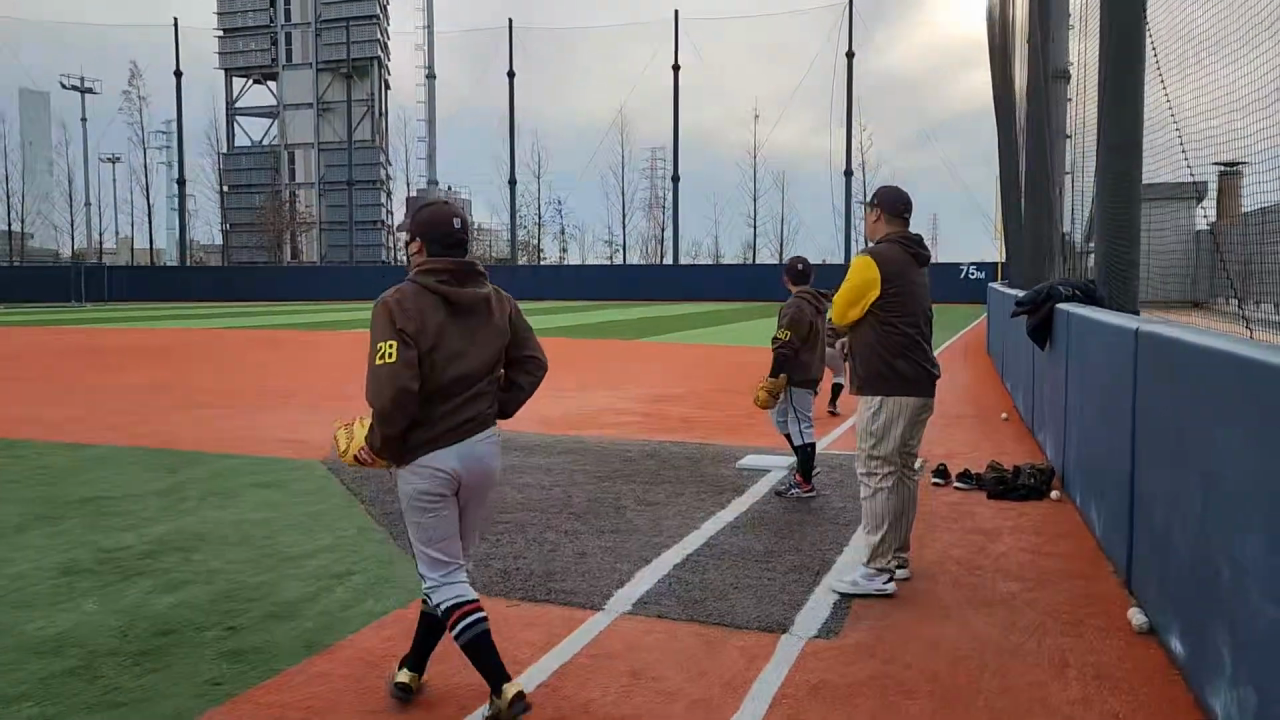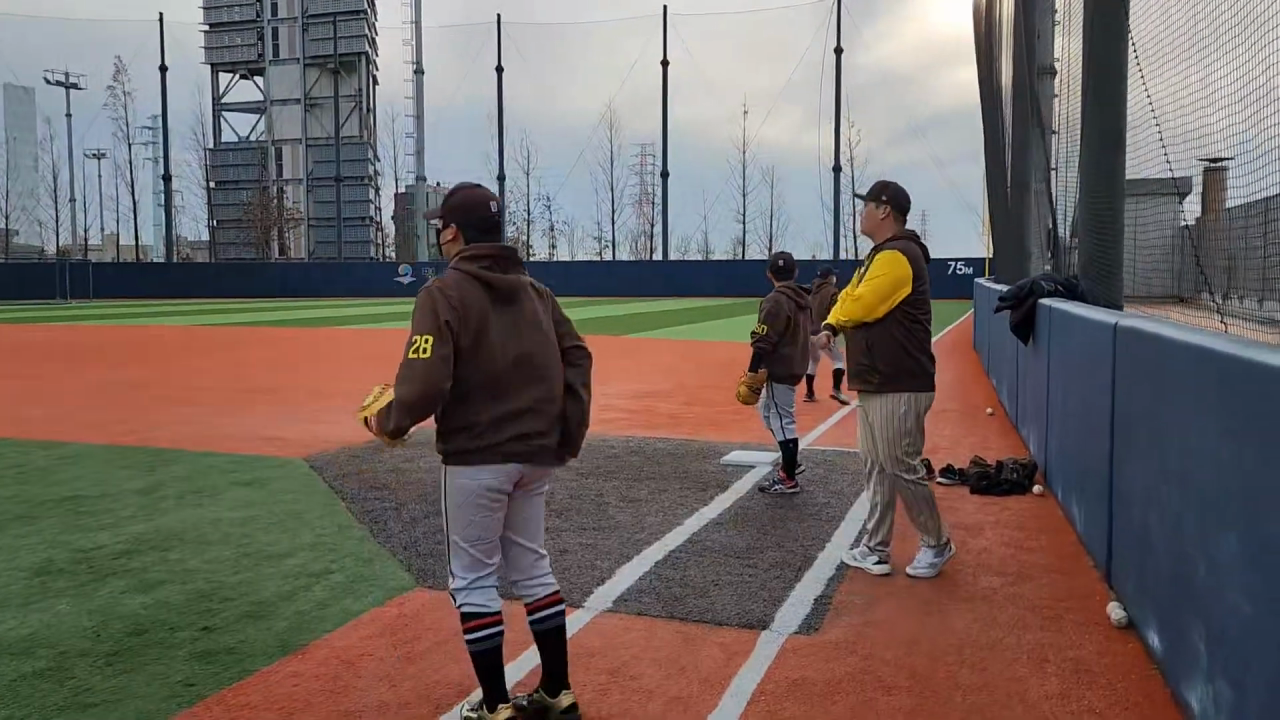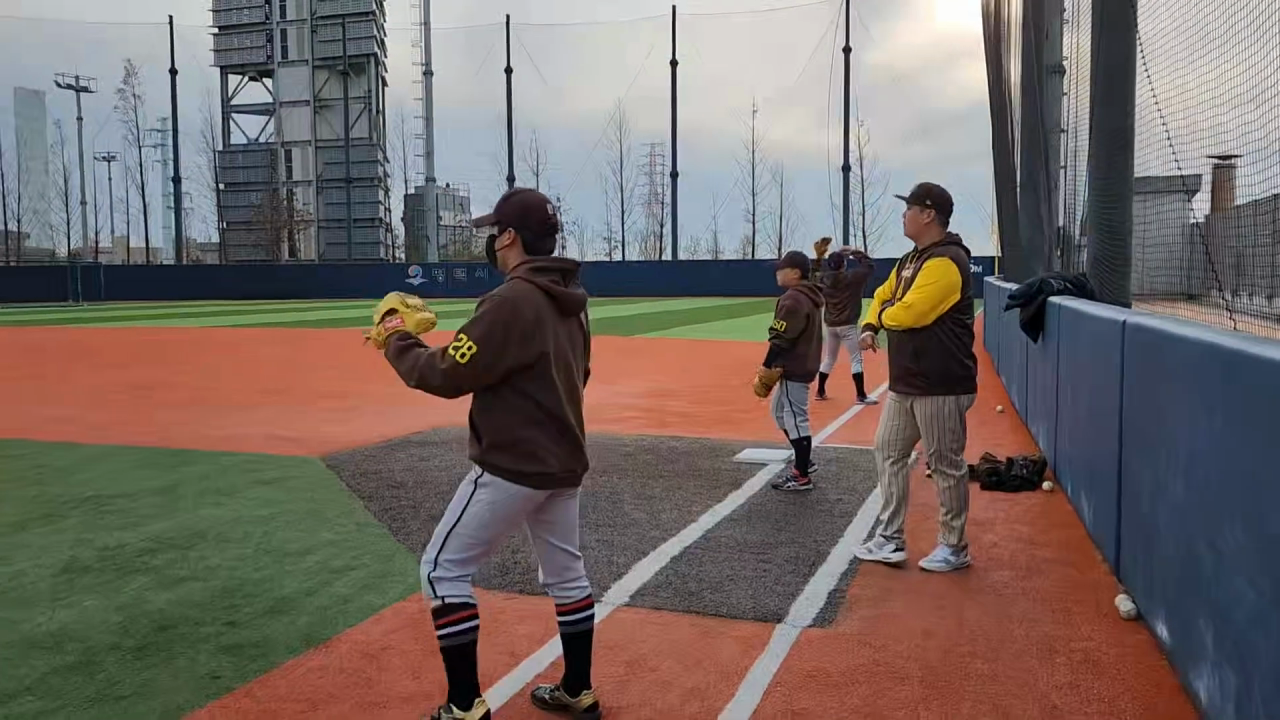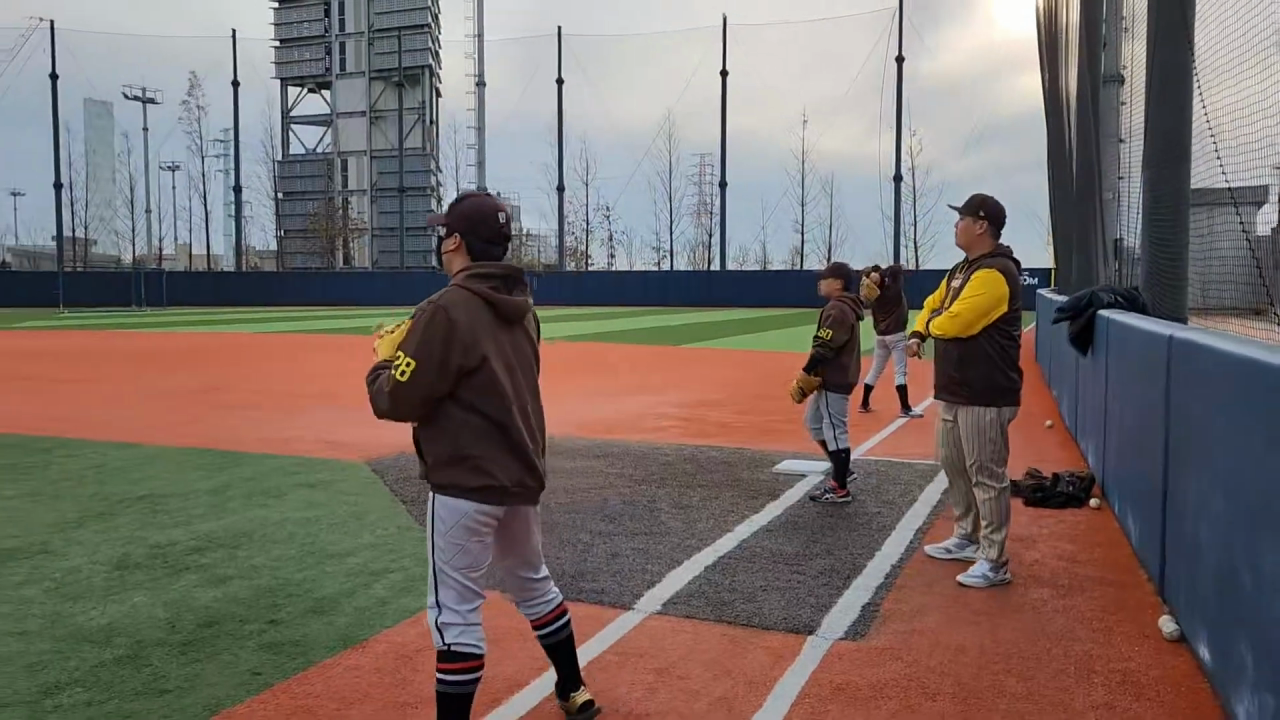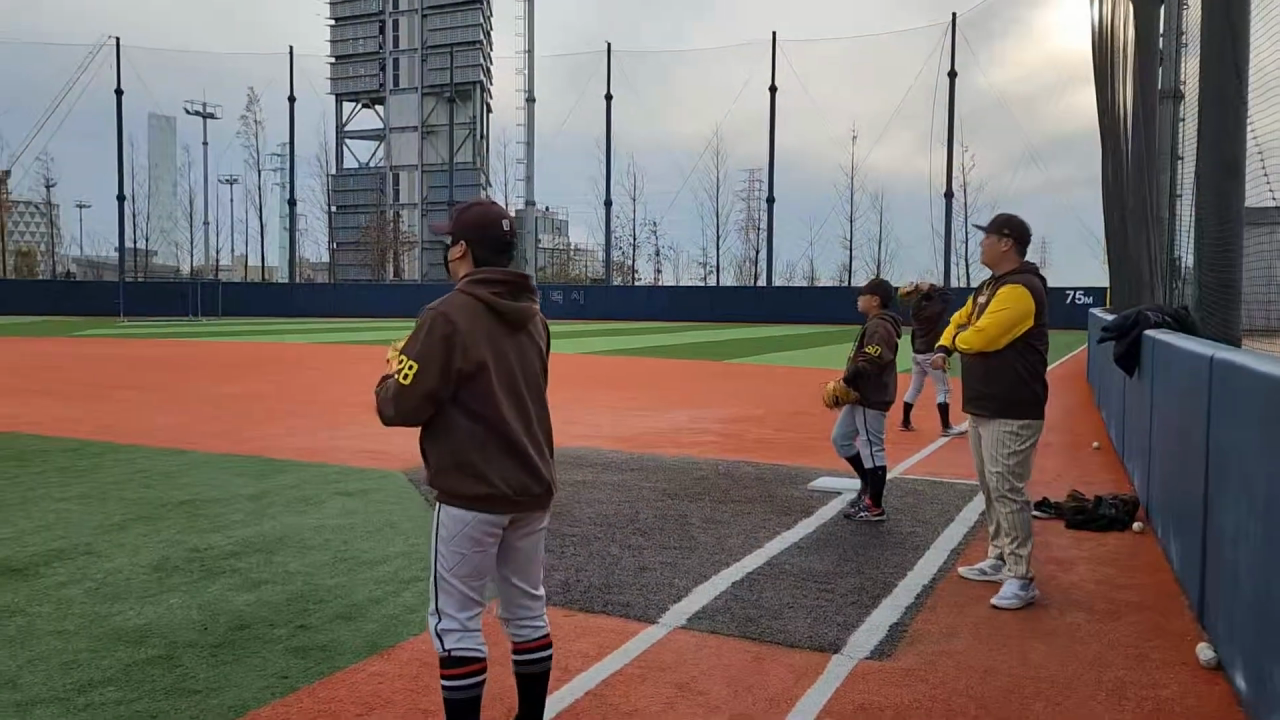
dt=0.5s
person 1, frame 1
left shoulder: (398, 302)
right shoulder: (497, 300)
left elbow: (393, 390)
right elbow: (531, 364)
left wrist: (378, 444)
right wrist: (492, 408)
left hip: (424, 458)
right hip: (482, 449)
left knee: (441, 574)
right knee: (453, 564)
right ankle: (411, 669)
person 1, frame 2
left shoulder: (443, 292)
right shoulder: (530, 289)
left elbow: (424, 386)
right elbow: (576, 358)
left wrist: (388, 421)
right wrist: (568, 434)
left hip: (478, 458)
right hip: (538, 451)
left knee: (473, 580)
right knee: (531, 567)
person 1, frame 3
left shoulder: (509, 301)
right shoulder: (571, 302)
left elbow: (447, 375)
left wrist: (399, 343)
left hip: (509, 467)
right hip: (563, 463)
left knee: (444, 569)
right knee: (567, 574)
person 1, frame 4
left shoulder: (443, 310)
right shoulder: (523, 309)
left elbow: (398, 403)
left wrist: (384, 365)
left hip: (466, 484)
right hip: (523, 478)
left knee: (456, 613)
right knee: (533, 586)
person 1, frame 5
left shoulder: (447, 316)
right shoulder: (533, 316)
left elbow: (404, 407)
left wrist: (390, 381)
left hip: (472, 494)
right hip: (532, 490)
left knee: (455, 620)
right knee: (527, 610)
person 2, frame 1
left shoulder: (872, 260)
right shoulder: (916, 262)
left elbow: (841, 313)
left wrist: (856, 313)
right wrist: (865, 324)
left hip: (887, 387)
right hip: (918, 385)
left knee: (876, 474)
right knee: (902, 472)
left ankle: (877, 571)
right ankle: (897, 557)
person 2, frame 2
left shoulder: (898, 256)
right shoulder: (877, 256)
left elbow: (859, 307)
right elbow: (848, 299)
left wrist: (841, 315)
right wrist: (830, 327)
left hip: (900, 385)
right hip: (873, 382)
left knee: (903, 469)
right knee: (878, 467)
left ankle: (937, 544)
right ankle: (875, 549)
person 2, frame 3
left shoulder: (946, 262)
right shoulder: (910, 260)
left elbow: (909, 313)
right elbow: (883, 296)
left wrist: (883, 314)
right wrist: (870, 327)
left hip: (941, 386)
right hip: (905, 383)
left knee: (946, 466)
right knee: (889, 454)
left ankle: (954, 547)
right ankle: (890, 540)
person 2, frame 4
left shoulder: (995, 273)
right shoulder: (962, 270)
left elbow: (953, 323)
right elbow: (933, 306)
left wrist: (931, 324)
right wrist: (917, 334)
left hip: (985, 396)
right hip: (954, 392)
left knee: (987, 476)
right knee: (955, 469)
left ankle: (994, 562)
right ankle: (966, 539)
person 2, frame 5
left shoulder: (1021, 289)
right shoulder: (989, 287)
left elbow: (981, 337)
right elbow: (960, 321)
left wrist: (956, 339)
right wrist: (943, 349)
left hip: (1012, 411)
right hip: (983, 406)
left knee: (1007, 490)
right knee: (990, 488)
left ankle: (1021, 579)
right ankle: (999, 560)
person 3, frame 1
left shoulder: (795, 307)
right shoulder: (816, 304)
left elbow: (784, 348)
left wrist: (772, 379)
left hip: (797, 376)
right hip: (808, 372)
left knee: (800, 425)
right knee: (782, 416)
left ankle: (804, 483)
right ankle: (805, 465)
person 3, frame 2
left shoulder: (775, 301)
right shoulder: (802, 300)
left elbow: (763, 341)
left wrist: (752, 372)
left hip: (779, 370)
right hip: (793, 366)
left knee: (782, 420)
right knee: (768, 411)
left ankle: (788, 479)
right ankle: (790, 462)
person 3, frame 3
left shoulder: (792, 299)
right shoulder: (810, 298)
left elbow: (781, 337)
left wrist: (766, 367)
left hip: (793, 368)
right hip: (802, 365)
left knee: (795, 418)
right knee: (781, 412)
left ankle: (801, 476)
right ankle: (803, 461)
person 3, frame 4
left shoulder: (836, 309)
right shoulder: (845, 308)
left elbow: (825, 347)
left wrist: (805, 371)
right wrist: (813, 373)
left hip: (834, 380)
right hip: (830, 377)
left knee: (834, 430)
right knee: (815, 422)
left ankle: (839, 488)
right ankle: (841, 470)
person 3, frame 5
left shoulder: (879, 327)
right shoulder: (876, 325)
left elbow: (869, 364)
left wrist: (845, 381)
right wrist: (847, 383)
left hip: (871, 398)
right hip: (860, 395)
left knee: (871, 448)
right knee: (840, 438)
left ankle: (874, 507)
right ankle: (869, 484)
